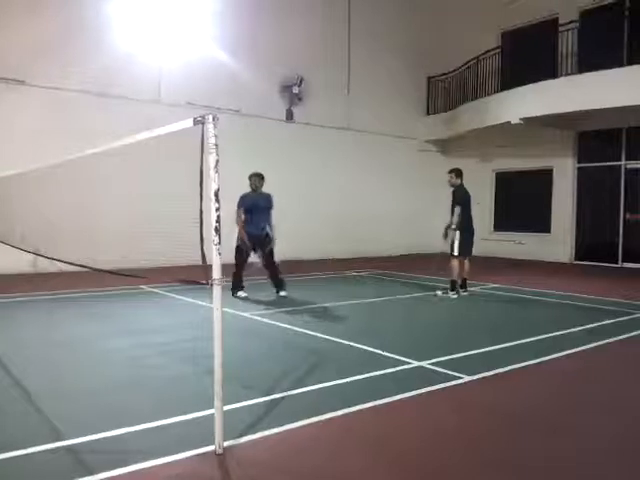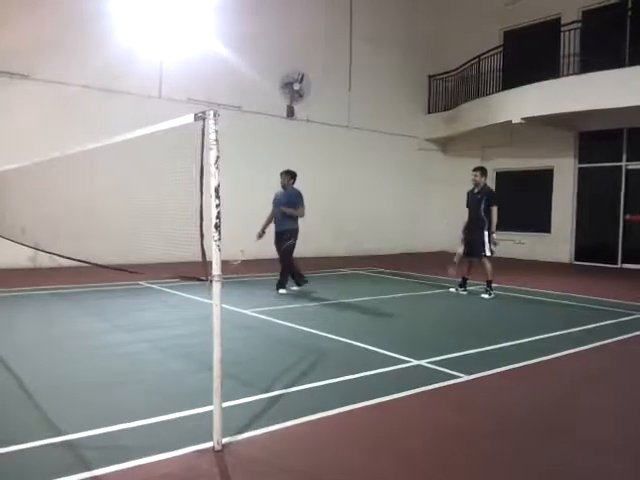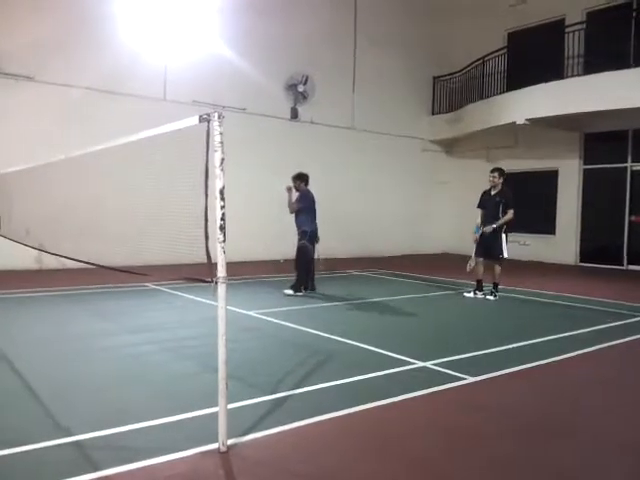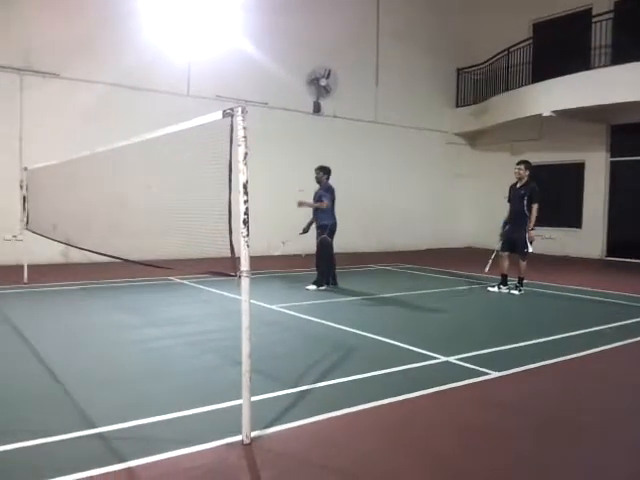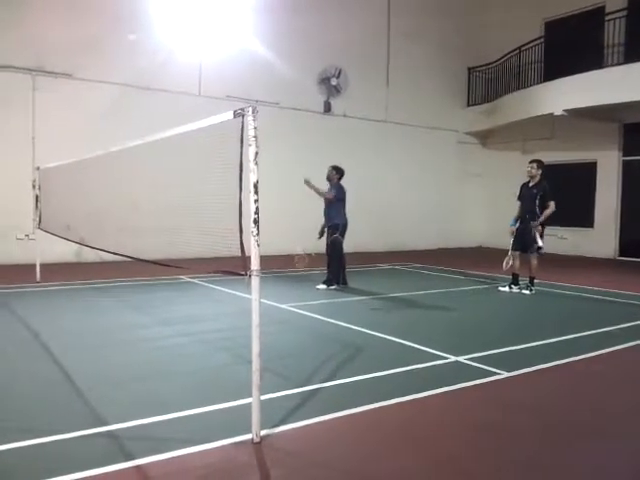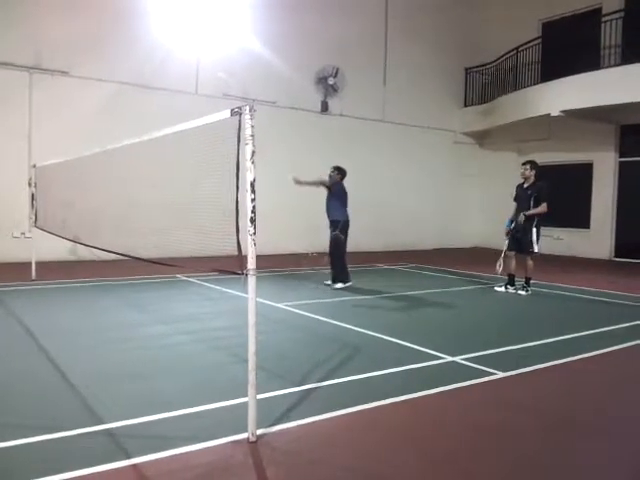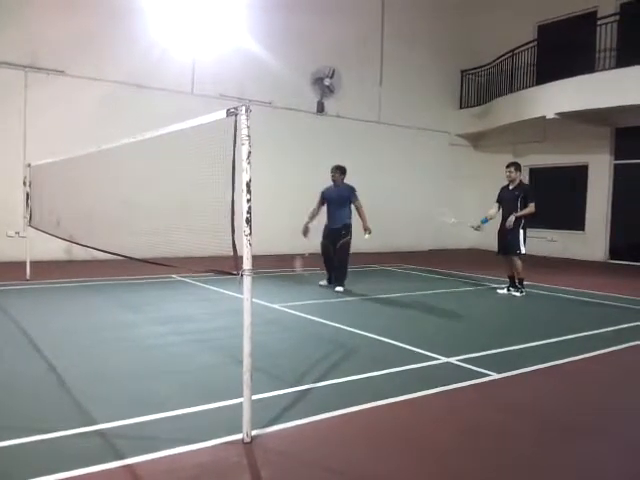
dt=0.7s
person 1, frame 1
left shoulder: (459, 192)
right shoulder: (461, 192)
left elbow: (458, 212)
left wrist: (452, 228)
right wrist: (448, 227)
left hip: (461, 230)
right hip: (466, 230)
left knee: (455, 258)
right knee: (464, 257)
left ankle: (453, 290)
right ankle: (463, 287)
person 1, frame 2
left shoulder: (489, 192)
right shoulder: (470, 193)
left elbow: (494, 213)
left wrist: (493, 232)
right wrist: (464, 231)
left hip: (483, 231)
right hip: (471, 231)
left knee: (485, 258)
right knee: (468, 258)
left ankle: (489, 288)
right ankle: (463, 286)
person 1, frame 3
left shoulder: (506, 194)
right shoulder: (485, 194)
left elbow: (510, 215)
left wrist: (494, 226)
right wrist: (477, 231)
left hip: (498, 233)
right hip: (484, 233)
left knee: (497, 262)
right knee: (478, 260)
left ankle: (495, 291)
right ankle: (479, 290)
person 1, frame 4
left shoulder: (532, 187)
right shoulder: (512, 187)
left elbow: (534, 209)
left wrist: (531, 229)
right wrist: (504, 226)
left hip: (523, 228)
right hip: (511, 227)
left knee: (522, 256)
right knee: (503, 254)
left ankle: (520, 285)
right ankle: (503, 284)
person 1, frame 5
left shoulder: (544, 186)
right shoulder: (524, 186)
left elbow: (552, 207)
left wrist: (539, 222)
right wrist: (513, 223)
left hip: (535, 226)
right hip: (522, 226)
left knee: (532, 255)
right knee: (515, 253)
left ankle: (531, 285)
right ankle: (514, 284)
person 1, frame 6
left shoulder: (539, 187)
right shoulder: (519, 187)
left elbow: (544, 208)
left wrist: (526, 214)
right wrist: (509, 224)
left hip: (530, 227)
right hip: (517, 226)
left knee: (528, 256)
right knee: (510, 253)
left ankle: (527, 285)
right ankle: (510, 284)
person 1, frame 7
left shoulder: (525, 188)
right shoulder: (503, 190)
left elbow: (531, 209)
right elbow: (496, 209)
left wrist: (516, 215)
right wrist: (482, 221)
left hip: (517, 228)
right hip: (504, 228)
left knee: (515, 257)
right knee: (506, 257)
left ankle: (521, 286)
right ankle: (511, 285)
person 2, frame 1
left shoulder: (267, 197)
right shoulder: (245, 198)
right elbow: (239, 217)
left wrist: (271, 233)
right wrist: (242, 233)
left hip: (263, 236)
right hip: (248, 235)
left knee: (270, 262)
right knee: (240, 263)
left ankle: (280, 288)
right ankle: (237, 289)
person 2, frame 2
left shoulder: (296, 194)
right shoulder: (278, 195)
left elbow: (301, 213)
right elbow: (272, 214)
left wrist: (285, 210)
right wrist: (263, 228)
left hip: (290, 231)
right hip: (279, 231)
left knee: (286, 259)
right knee: (285, 259)
left ankle: (281, 285)
right ankle: (300, 279)
person 2, frame 3
left shoulder: (304, 195)
right shoulder: (305, 195)
left elbow: (291, 209)
left wrist: (289, 194)
right wrist: (315, 234)
left hip: (307, 232)
right hip: (308, 231)
left knee: (301, 260)
right knee: (307, 260)
left ankle: (297, 288)
right ankle: (309, 286)
person 2, frame 4
left shoulder: (327, 189)
right shoulder: (320, 189)
left elbow: (325, 205)
left wrist: (307, 204)
right wrist: (309, 224)
left hip: (327, 225)
right hip: (322, 225)
left knee: (322, 254)
right knee: (327, 254)
left ankle: (320, 282)
right ankle: (331, 281)
person 2, frame 5
left shoulder: (338, 188)
right shoulder: (330, 189)
left elbow: (328, 196)
left wrist: (312, 186)
right wrist: (323, 227)
left hip: (338, 225)
right hip: (332, 225)
left knee: (333, 254)
right knee: (337, 254)
left ankle: (330, 282)
right ankle: (340, 281)
person 2, frame 6
left shoulder: (337, 185)
right shoulder: (335, 188)
left elbow: (321, 182)
left wrist: (302, 182)
left hip: (340, 223)
right hip: (337, 223)
left knee: (336, 251)
right knee: (336, 252)
left ankle: (344, 279)
right ankle: (336, 279)
person 2, frame 7
left shoulder: (349, 189)
right shoulder: (327, 191)
left elbow: (358, 206)
right elbow: (317, 207)
left wrist: (365, 224)
right wrist: (307, 223)
left hip: (344, 227)
right hip: (330, 227)
left knee: (342, 256)
right knee: (327, 254)
left ankle: (339, 283)
right ankle: (330, 278)
